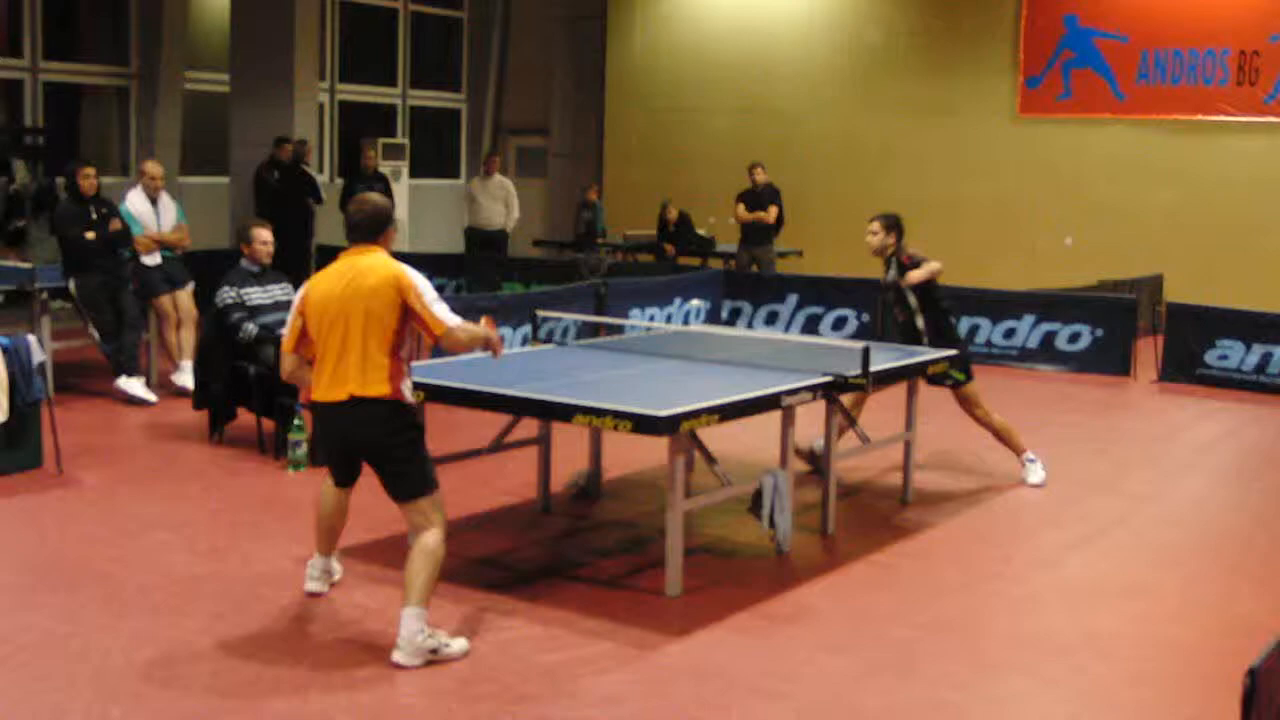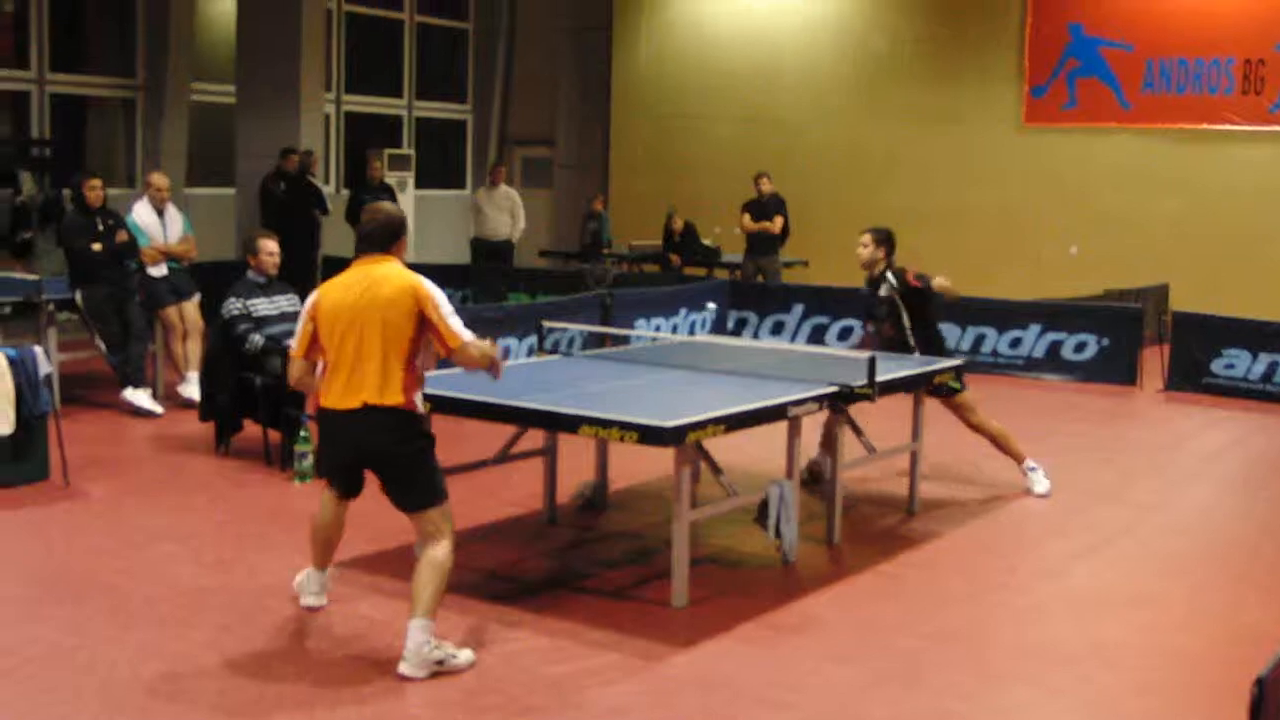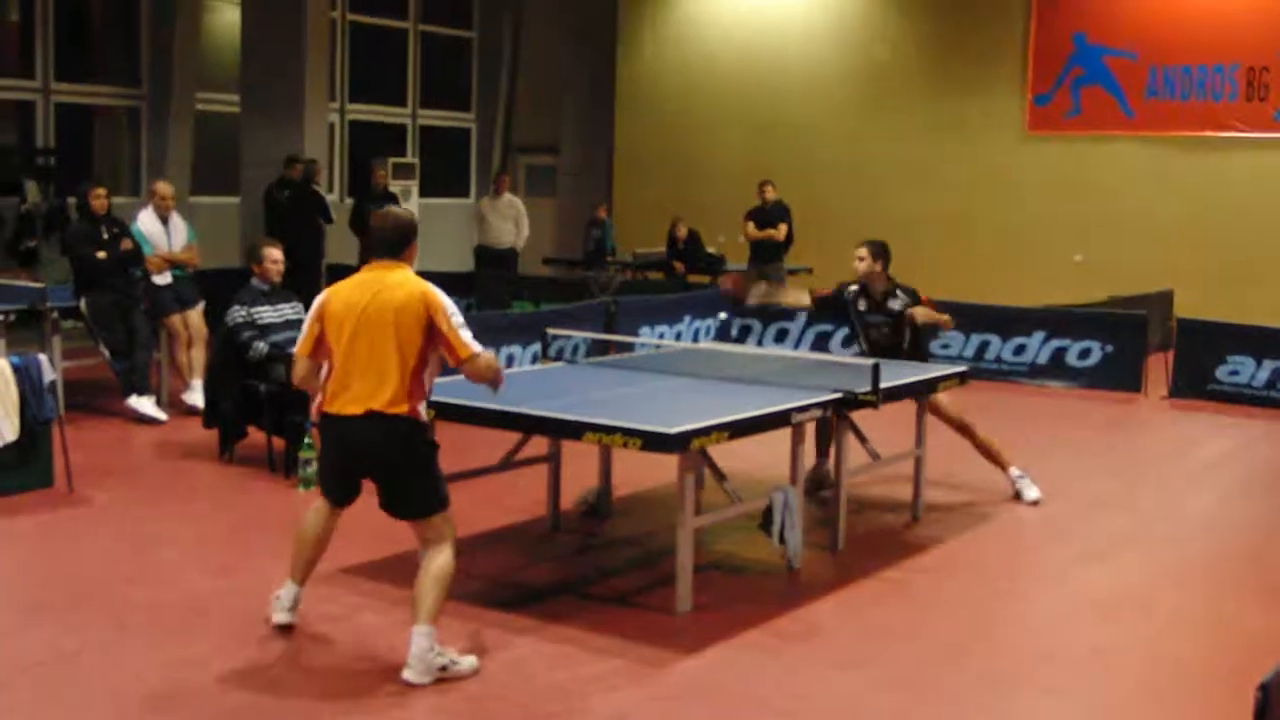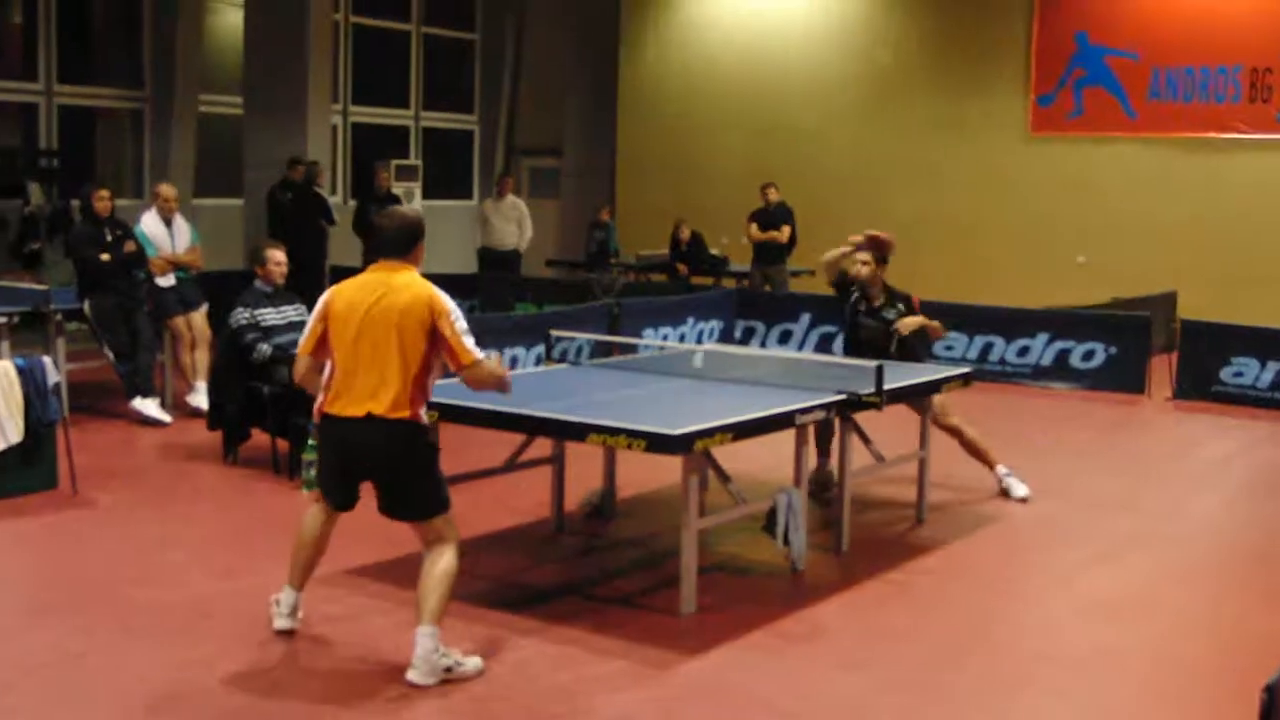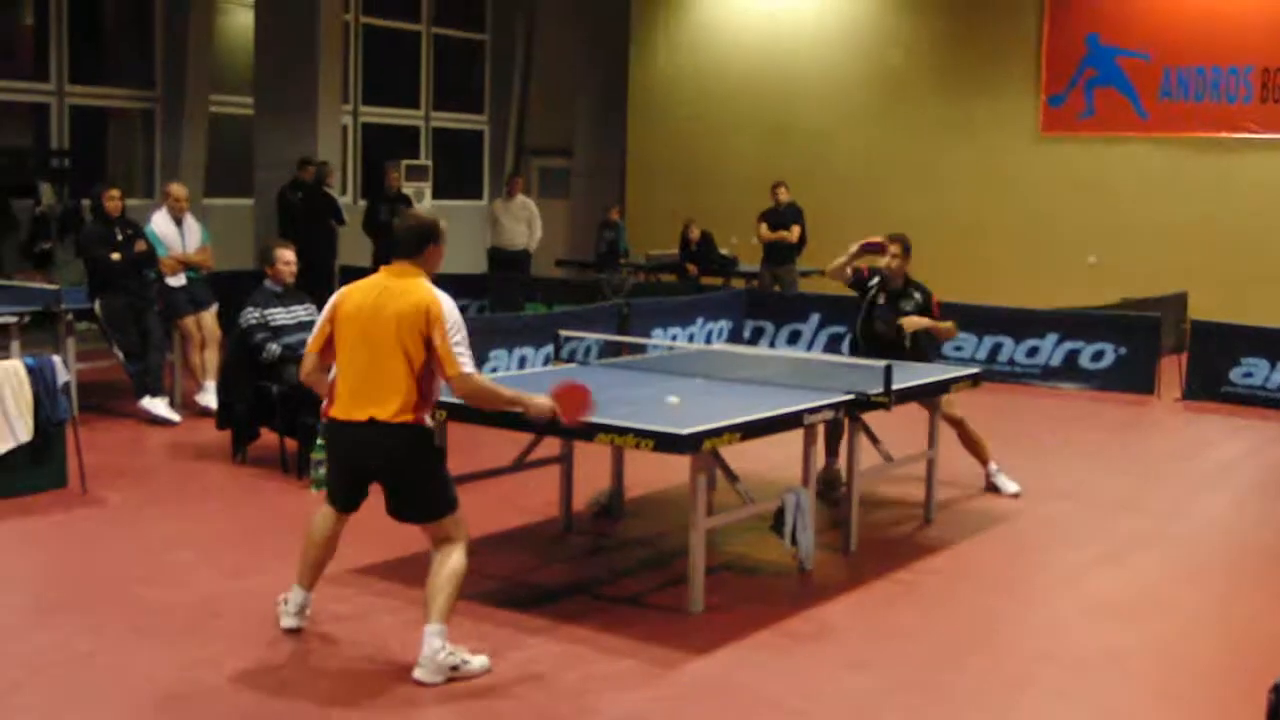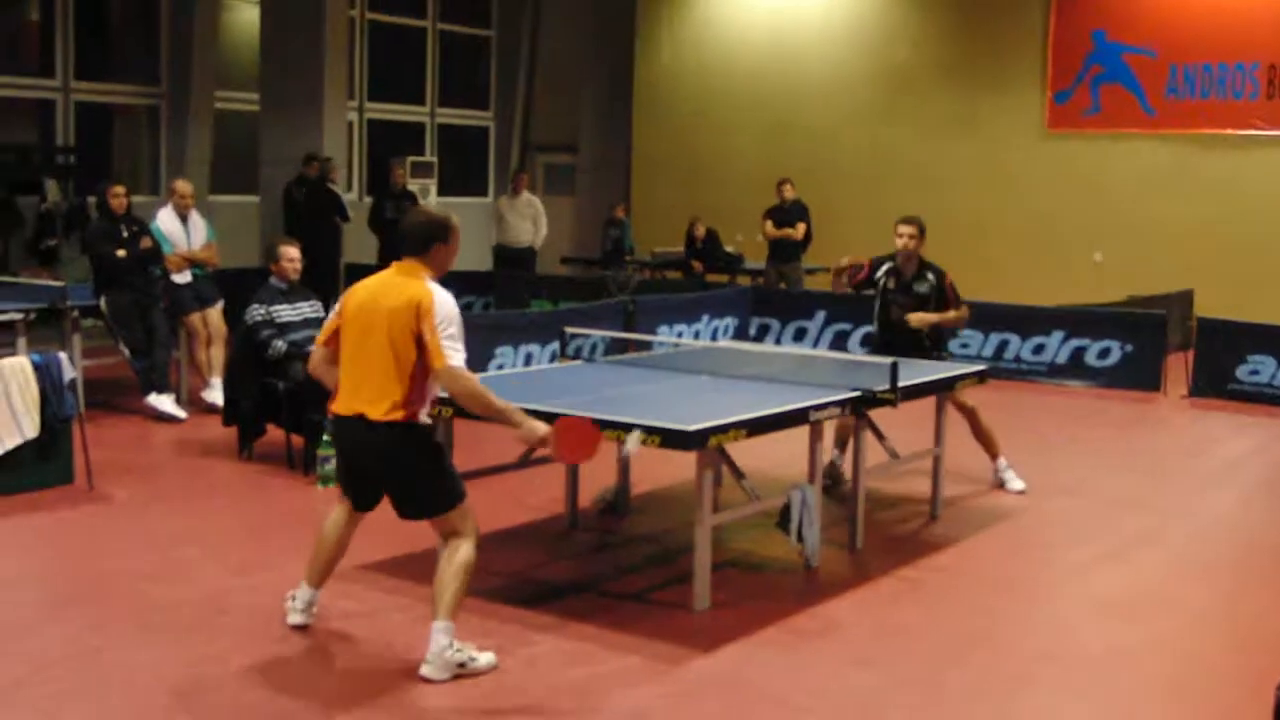
dt=0.1s
person 1, frame 1
left shoulder: (311, 287)
right shoulder: (401, 277)
left elbow: (290, 369)
right elbow: (455, 338)
right wrist: (489, 336)
left hip: (328, 412)
right hip: (384, 412)
left knee: (338, 481)
right knee: (429, 523)
left ankle: (320, 568)
right ankle: (414, 634)
person 1, frame 2
left shoulder: (323, 294)
right shoulder: (416, 287)
left elbow: (298, 375)
right elbow: (467, 355)
right wrist: (493, 358)
left hip: (336, 420)
right hip: (394, 421)
left knee: (337, 492)
right knee: (437, 534)
left ankle: (315, 582)
right ankle: (421, 646)
person 1, frame 3
left shoulder: (330, 297)
right shoulder: (428, 297)
left elbow: (302, 375)
right elbow: (475, 367)
right wrist: (495, 368)
left hip: (338, 426)
right hip: (396, 430)
left knee: (327, 504)
right knee: (439, 540)
left ankle: (288, 599)
right ankle: (423, 652)
person 1, frame 4
left shoulder: (335, 296)
right shoulder: (433, 300)
left elbow: (303, 373)
right elbow: (476, 374)
right wrist: (502, 375)
left hip: (338, 427)
right hip: (398, 432)
left knee: (324, 507)
right knee: (442, 541)
left ankle: (287, 605)
right ankle: (428, 653)
person 1, frame 5
left shoulder: (344, 296)
right shoulder: (437, 304)
left elbow: (310, 371)
right elbow: (465, 384)
right wrist: (528, 402)
left hip: (343, 431)
right hip: (401, 436)
left knee: (333, 510)
right knee: (452, 539)
left ankle: (295, 604)
right ankle: (436, 652)
person 1, frame 6
left shoulder: (357, 292)
right shoulder: (434, 299)
left elbow: (318, 364)
right elbow: (454, 381)
right wrist: (520, 421)
left hip: (348, 426)
right hip: (399, 432)
left knee: (348, 508)
right knee: (460, 532)
left ankle: (303, 601)
right ankle: (442, 649)
person 2, frame 1
left shoulder: (905, 260)
right shoulder: (890, 267)
left elbow: (935, 268)
left wrist: (920, 274)
left hip: (940, 348)
right hip: (911, 348)
left knee: (978, 412)
right knee: (862, 388)
left ankle: (1028, 459)
right ankle: (824, 446)
person 2, frame 2
left shoulder: (901, 277)
right shoulder: (872, 284)
left elbow: (945, 288)
left wrist: (938, 285)
left hip: (929, 360)
left knee: (974, 419)
left ankle: (1030, 468)
right ankle: (824, 461)
person 2, frame 3
left shoulder: (907, 296)
right shoulder: (849, 293)
left elbow: (948, 324)
right elbow: (816, 303)
left wrist: (932, 316)
left knee: (960, 422)
left ankle: (1015, 475)
right ankle: (821, 468)
person 2, frame 4
left shoulder: (903, 302)
right shoulder: (851, 290)
left elbow: (938, 333)
right elbow: (827, 263)
left wrist: (922, 322)
right wrist: (851, 248)
left knee: (950, 423)
left ankle: (1001, 473)
right ankle: (823, 468)
person 2, frame 5
left shoulder: (921, 295)
right shoulder: (870, 278)
left elbow: (950, 332)
right elbow: (833, 272)
left wrist: (927, 324)
right wrist: (854, 253)
left hip: (908, 362)
right hip: (869, 361)
left knee: (954, 417)
left ankle: (992, 471)
right ankle: (831, 469)
person 2, frame 6
left shoulder: (935, 277)
right shoulder: (879, 268)
left elbow: (962, 314)
right elbow: (839, 286)
left wrist: (933, 318)
right wrist: (841, 272)
left hip: (926, 352)
right hip: (887, 351)
left knee: (967, 406)
left ankle: (1001, 467)
right ankle: (836, 461)
person 3, frame 1
left shoulder: (106, 205)
right shoulder: (65, 210)
left elbow: (126, 238)
right elbow: (78, 246)
left wrist: (96, 237)
right wrist: (109, 235)
left hip: (115, 271)
right hip: (86, 275)
left knee: (132, 317)
right knee: (107, 326)
left ankle: (129, 376)
right ankle: (128, 376)
person 3, frame 2
left shoulder: (112, 217)
right shoulder: (72, 222)
left elbow: (132, 250)
right elbow: (84, 257)
left wrist: (102, 248)
right wrist: (115, 247)
left hip: (121, 282)
right hip: (93, 287)
left knee: (138, 329)
right knee: (114, 337)
left ankle: (135, 388)
right ankle: (135, 388)
person 3, frame 3
left shoulder: (117, 225)
right shoulder: (77, 230)
left elbow: (137, 258)
right elbow: (90, 265)
left wrist: (107, 256)
right wrist: (120, 255)
left hip: (126, 290)
right hip: (98, 295)
left knee: (143, 337)
right knee: (119, 345)
left ankle: (139, 395)
right ankle: (139, 395)
person 3, frame 4
left shoulder: (121, 227)
right shoulder: (80, 233)
left elbow: (141, 260)
right elbow: (93, 267)
left wrist: (111, 258)
right wrist: (123, 257)
left hip: (130, 292)
right hip: (101, 297)
left knee: (146, 339)
right knee: (122, 347)
left ankle: (143, 397)
right ankle: (143, 397)
person 3, frame 5
left shoulder: (131, 227)
right shoulder: (91, 232)
left elbow: (151, 259)
right elbow: (104, 267)
left wrist: (121, 258)
right wrist: (133, 256)
left hip: (140, 292)
right hip: (111, 296)
left knee: (156, 338)
right knee: (132, 347)
left ankle: (153, 396)
right ankle: (153, 396)
person 3, frame 6
left shoulder: (137, 224)
right shoulder: (96, 229)
left elbow: (156, 256)
right elbow: (109, 263)
left wrist: (126, 255)
right wrist: (139, 253)
left hip: (146, 288)
right hip: (117, 293)
left knee: (162, 335)
right knee: (138, 344)
left ankle: (159, 393)
right ankle: (159, 393)
person 4, frame 1
left shoulder: (171, 204)
right shoulder: (129, 207)
left elbow: (185, 240)
right elbow: (141, 246)
left wrist: (156, 236)
right wrist: (170, 238)
left hip: (172, 261)
right hip: (147, 265)
left knee: (190, 314)
right knee: (170, 316)
left ankle: (186, 370)
right ankle: (181, 370)
person 4, frame 2
left shoulder: (178, 215)
right shoulder: (135, 218)
left elbow: (191, 252)
right elbow: (148, 257)
left wrist: (162, 247)
right wrist: (176, 249)
left hip: (179, 272)
right hip: (154, 276)
left knee: (196, 325)
right knee: (176, 327)
left ankle: (193, 381)
right ankle: (187, 382)
person 4, frame 3
left shoulder: (182, 224)
right shoulder: (140, 227)
left elbow: (195, 259)
right elbow: (152, 265)
left wrist: (166, 255)
right wrist: (180, 257)
left hip: (183, 280)
right hip: (158, 284)
left knee: (200, 333)
right knee: (181, 335)
left ankle: (197, 389)
right ankle: (191, 389)
person 4, frame 4
left shoulder: (185, 226)
right shoulder: (143, 229)
left elbow: (198, 262)
right elbow: (156, 267)
left wrist: (170, 257)
right wrist: (183, 259)
left hip: (186, 282)
right hip: (162, 286)
left knee: (204, 334)
right knee: (184, 337)
left ankle: (201, 391)
right ankle: (195, 391)
person 4, frame 5
left shoulder: (196, 226)
right shoulder: (154, 228)
left elbow: (208, 262)
right elbow: (166, 267)
left wrist: (180, 257)
right wrist: (194, 259)
left hip: (197, 282)
right hip: (172, 286)
left knee: (213, 335)
right knee: (194, 337)
left ankle: (210, 390)
right ankle: (205, 390)
person 4, frame 6
left shoulder: (201, 222)
right shoulder: (159, 225)
left elbow: (214, 259)
right elbow: (172, 264)
left wrist: (186, 254)
right wrist: (199, 256)
left hip: (202, 279)
right hip: (178, 283)
left knee: (219, 331)
right knee: (200, 334)
left ankle: (216, 387)
right ankle: (210, 387)
